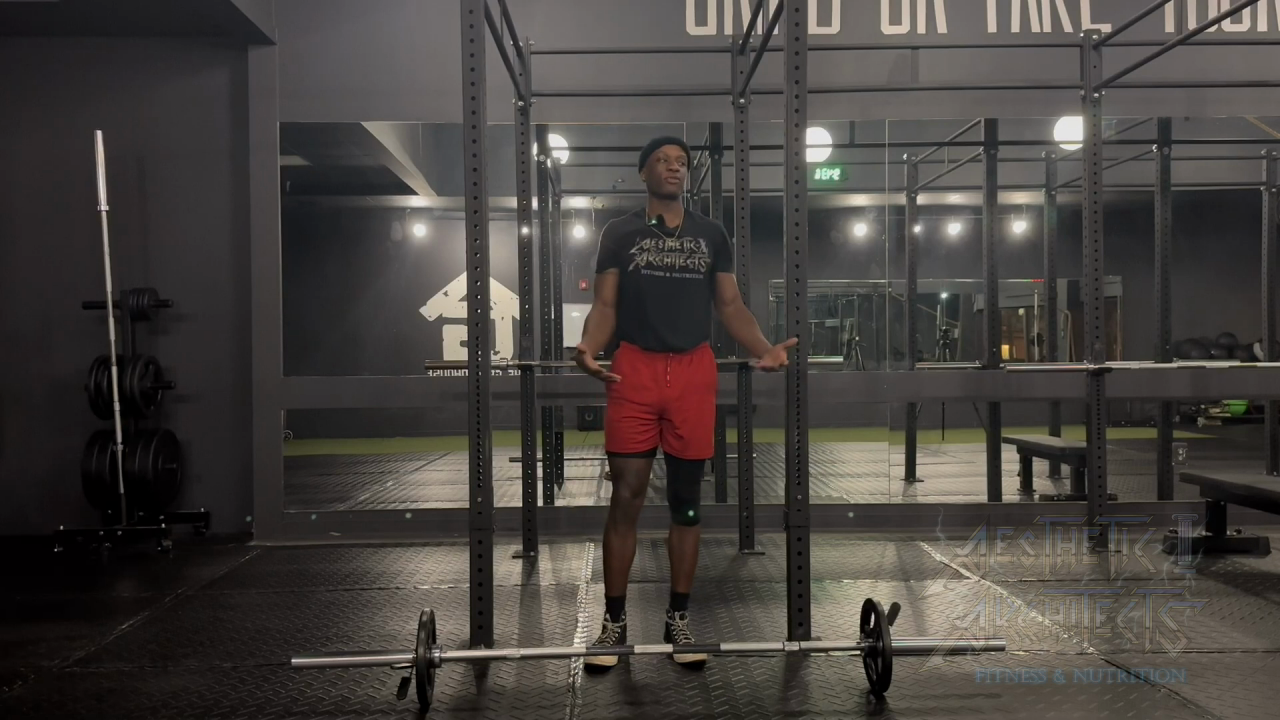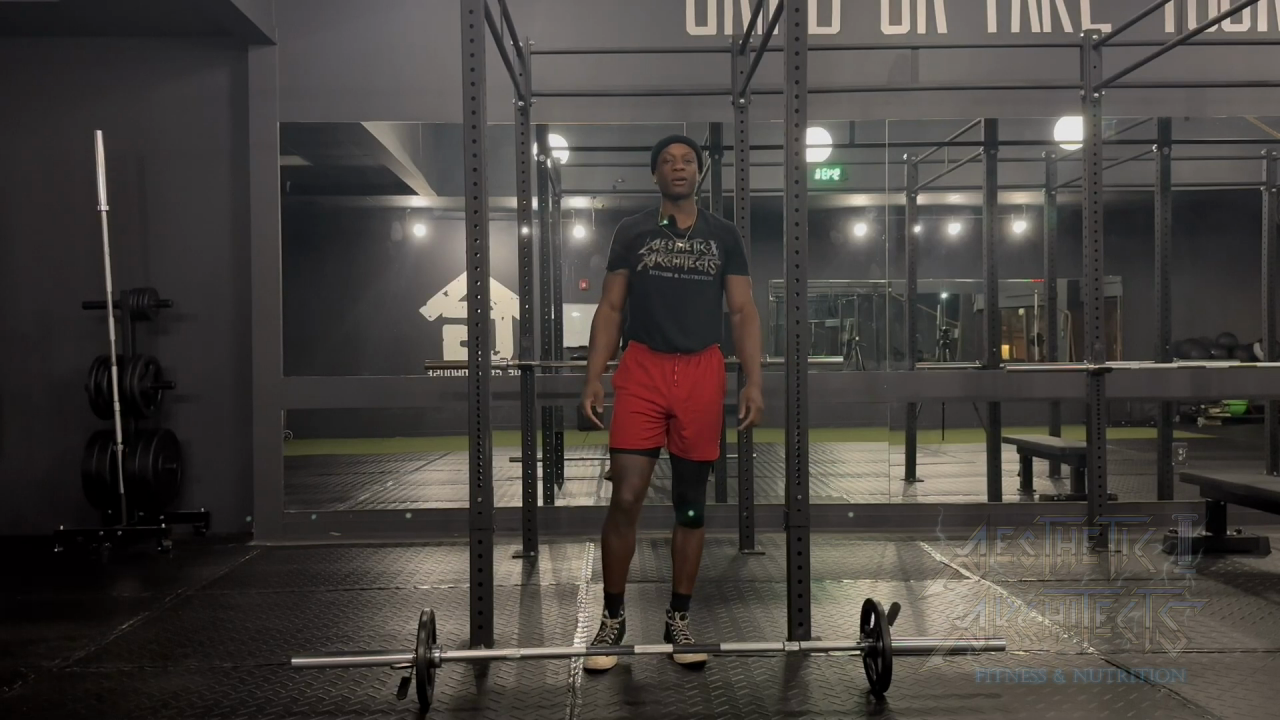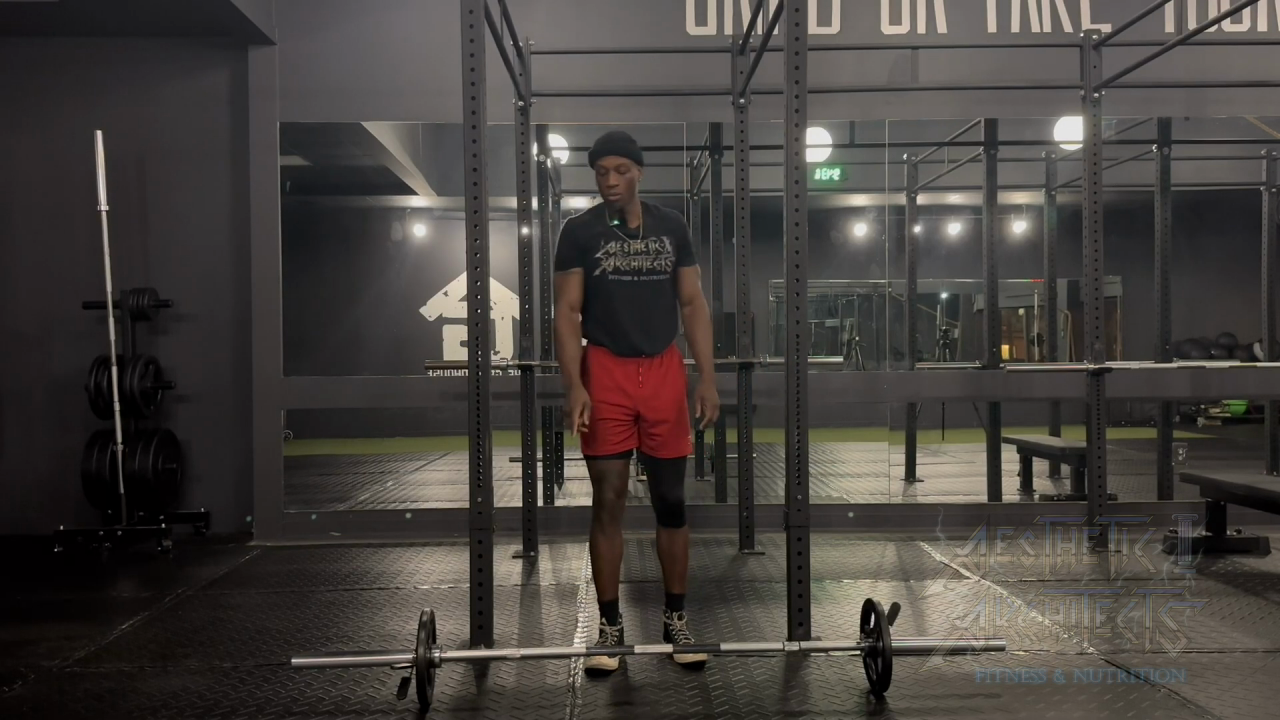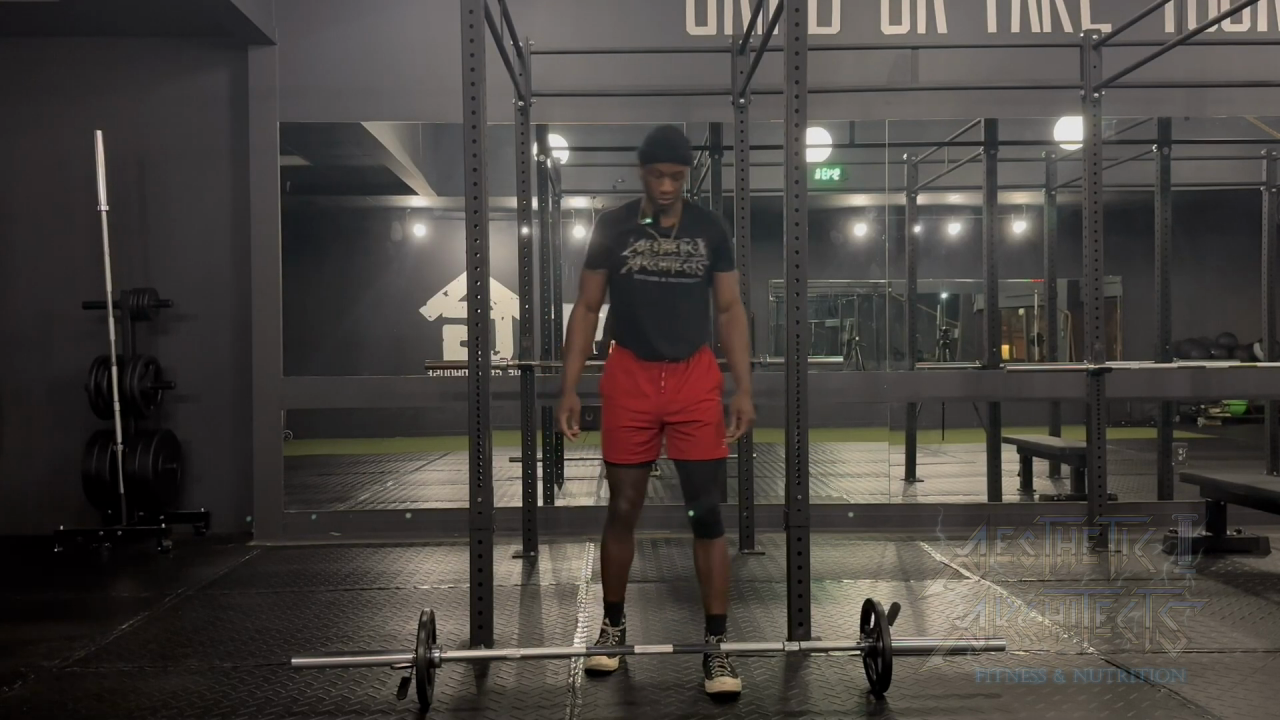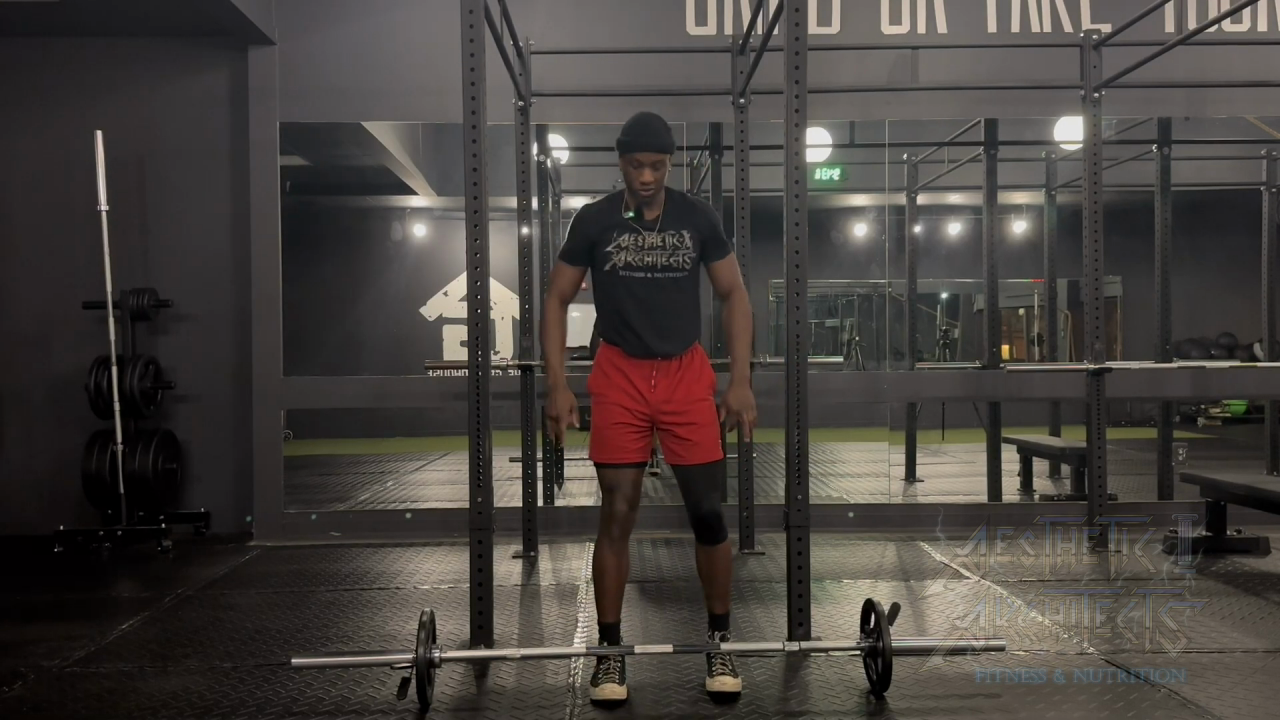
dt=1s
person 1, frame 1
left shoulder: (711, 234)
right shoulder: (619, 233)
left elbow: (730, 305)
right elbow: (605, 306)
left wrist: (765, 348)
right wrist: (588, 348)
left hip: (694, 372)
right hip: (635, 371)
left knee: (686, 502)
right knee: (626, 499)
left ankle: (678, 618)
right ankle: (615, 620)
person 1, frame 2
left shoulder: (724, 235)
right shoulder: (631, 232)
left elbow: (743, 311)
right elbow: (611, 308)
left wrist: (754, 381)
right wrist: (593, 377)
left hip: (702, 374)
right hip: (642, 372)
left knee: (691, 504)
right knee: (625, 500)
left ankle: (678, 618)
right ankle: (612, 617)
person 1, frame 3
left shoulder: (672, 227)
right shoulder: (580, 231)
left elbow: (693, 304)
right elbow: (568, 311)
left wrist: (706, 377)
right wrist: (575, 385)
left hip: (664, 373)
right hip: (606, 375)
left knee: (671, 502)
right knee: (608, 504)
left ankle: (675, 618)
right ankle: (610, 625)
person 1, frame 4
left shoulder: (711, 228)
right shoulder: (612, 227)
left elbow: (730, 310)
right elbow: (586, 308)
left wrist: (743, 389)
right wrist: (569, 388)
left hip: (695, 378)
right hip: (630, 378)
left knee: (707, 512)
right knee: (623, 509)
left ankle: (715, 644)
right ankle: (613, 624)
person 1, frame 5
left shoulder: (697, 216)
right shoulder: (593, 221)
left elbow: (734, 295)
right elbow: (556, 301)
left wrist: (741, 380)
right wrist: (557, 384)
left hip: (687, 376)
right hip: (619, 378)
left knee: (707, 513)
right knee: (617, 516)
left ankle: (718, 640)
right ankle: (610, 649)
